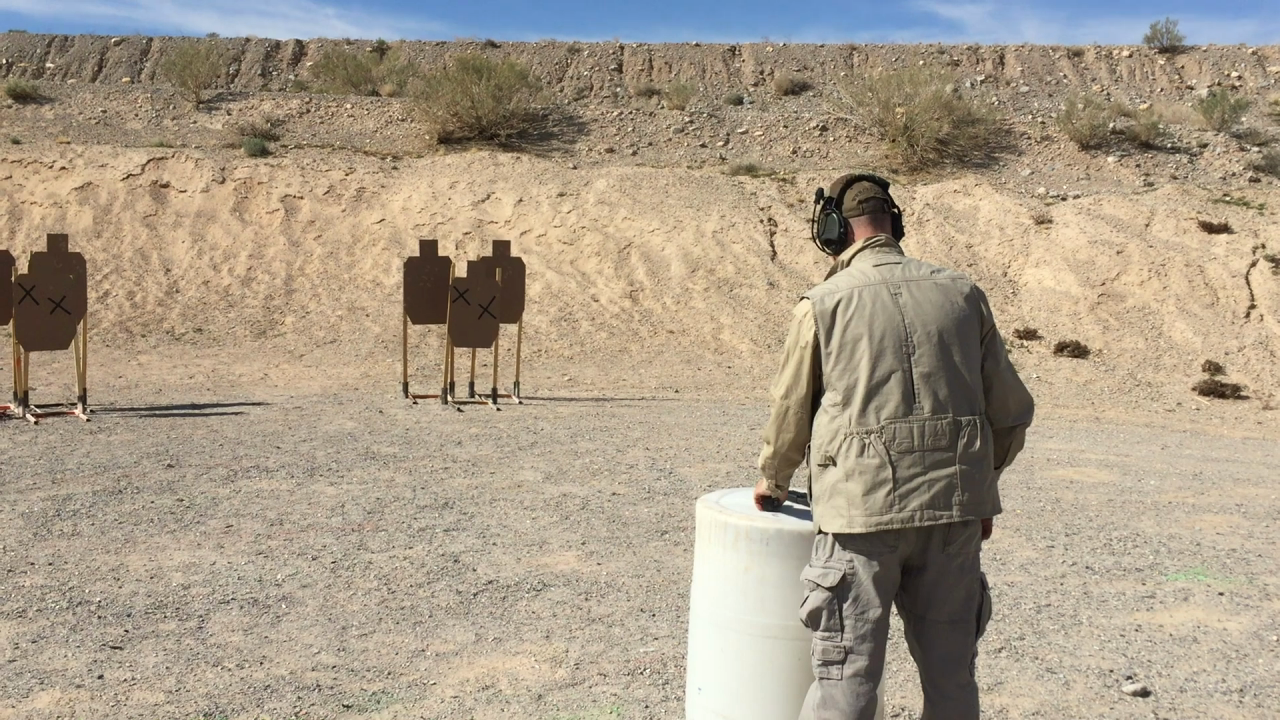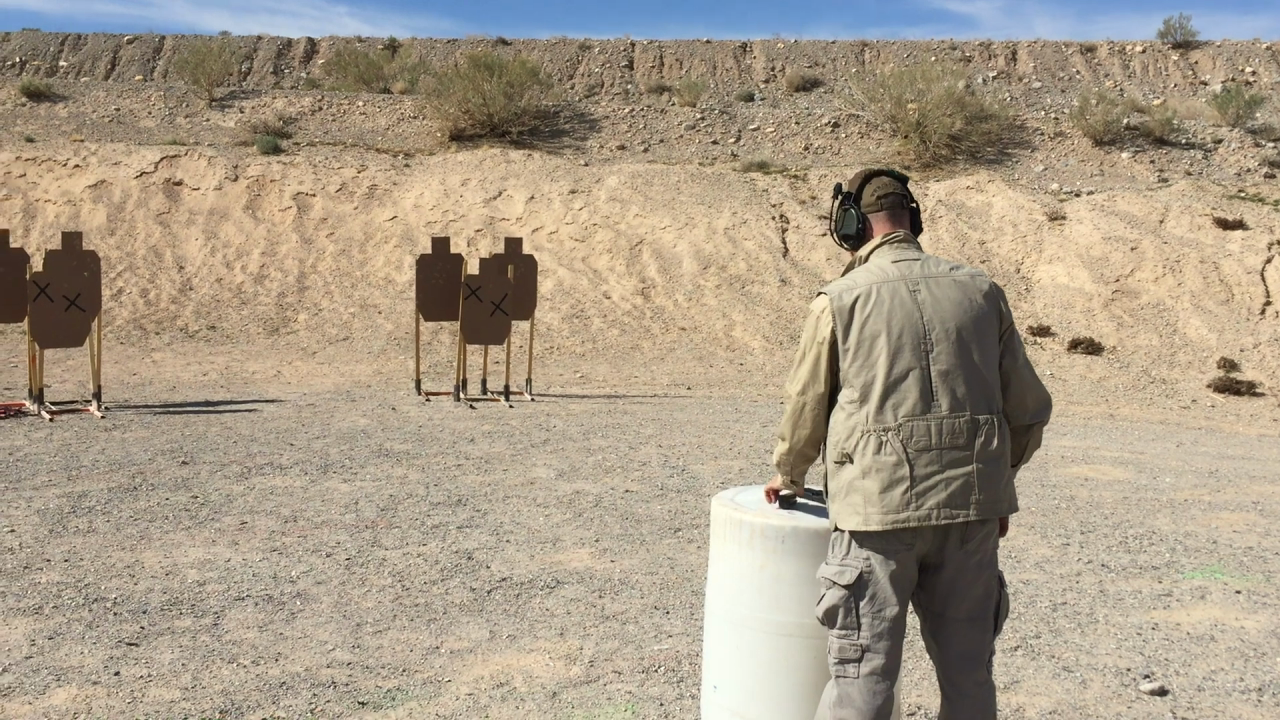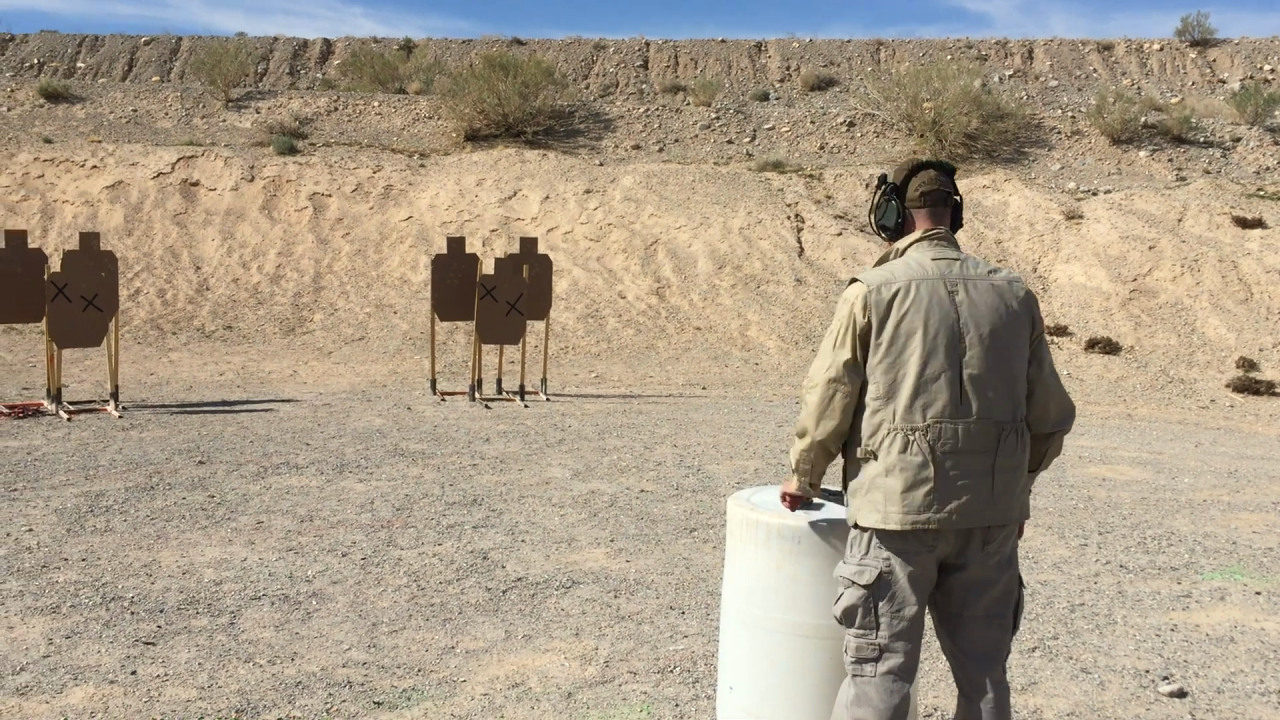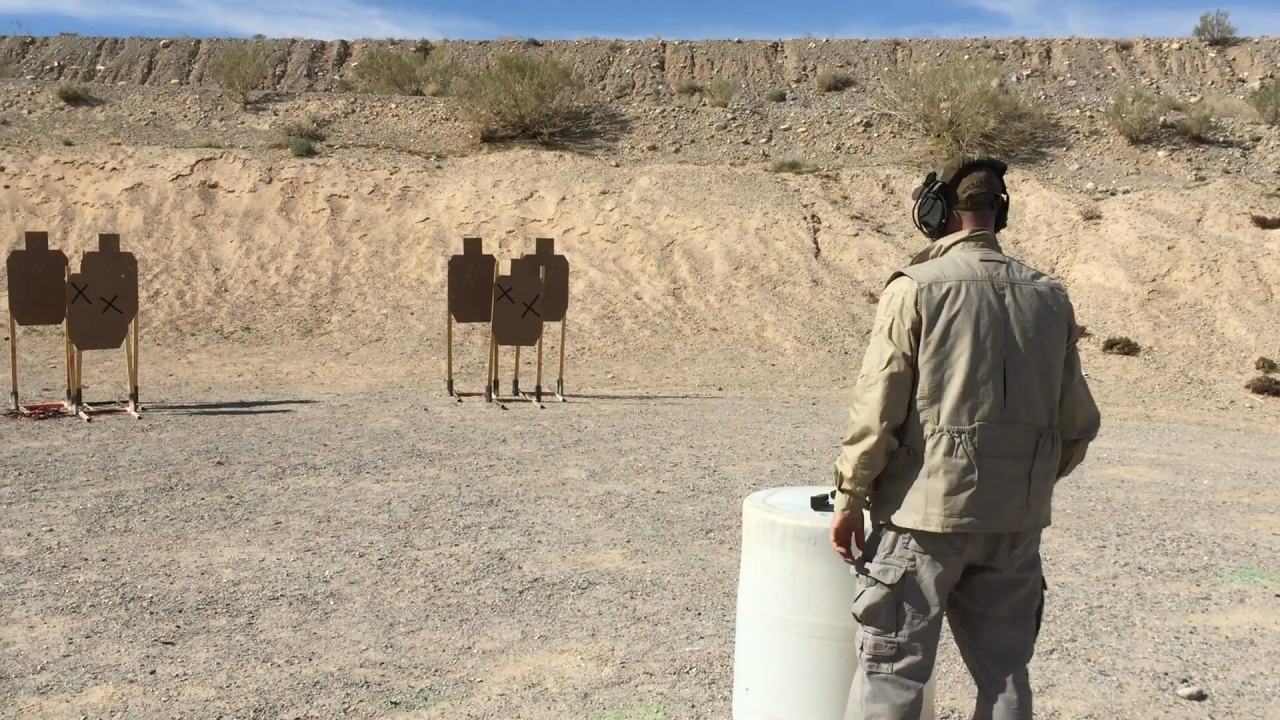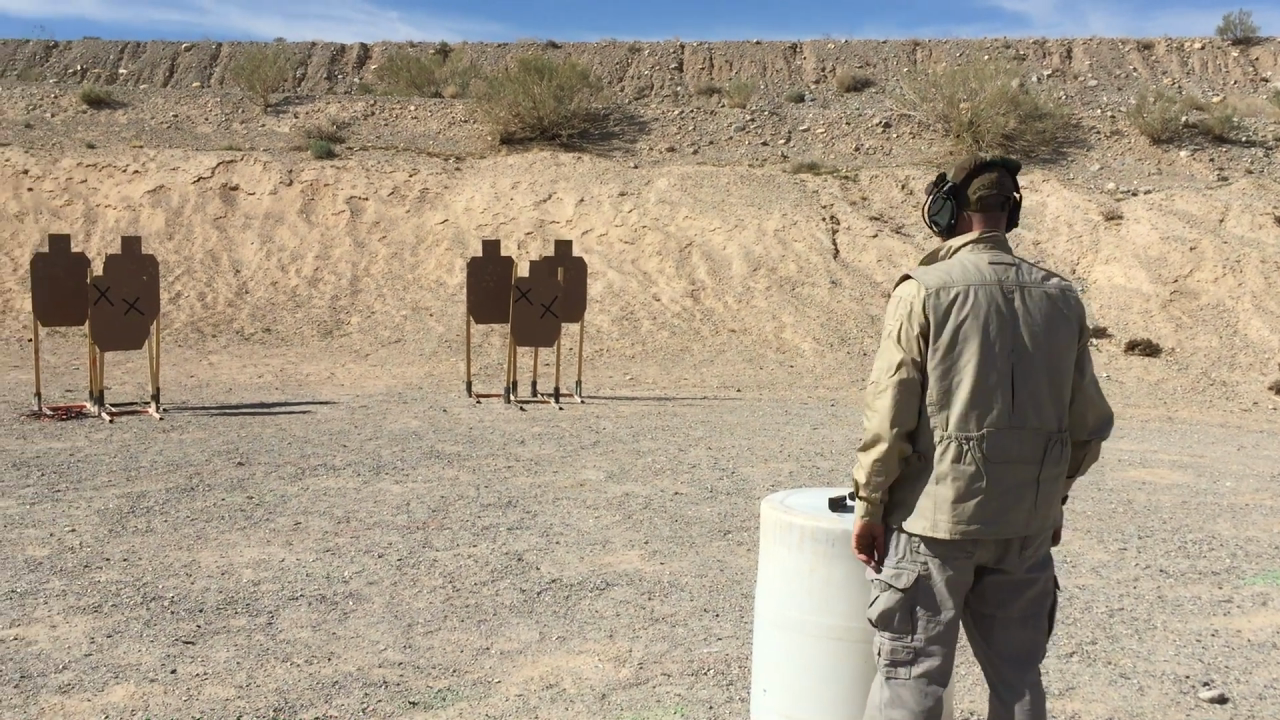
dt=0.3s
person 1, frame 1
left shoulder: (822, 305)
right shoulder: (961, 293)
left elbow: (790, 411)
right elbow: (1010, 409)
left wrist: (771, 483)
right wrist: (980, 486)
left hip: (862, 511)
right hip: (954, 509)
left knee: (845, 672)
right knee: (949, 670)
person 1, frame 2
left shoulder: (839, 301)
right shoulder: (980, 289)
left elbow: (805, 408)
right elbow: (1027, 406)
left wrist: (787, 475)
right wrist: (996, 480)
left hip: (880, 507)
right hip: (970, 507)
left knee: (863, 669)
right knee: (967, 667)
person 1, frame 3
left shoulder: (872, 292)
right shoulder: (1013, 293)
left elbow: (827, 402)
right elbow: (1050, 415)
left wrist: (803, 475)
right wrist: (1014, 488)
left hip: (899, 506)
right hip: (989, 513)
left knee: (879, 670)
right knee: (982, 671)
person 1, frame 4
left shoulder: (916, 288)
right shoulder: (1049, 297)
left elbow: (876, 408)
right elbow: (1076, 421)
left wrist: (849, 497)
left hip: (925, 510)
right hip: (1014, 517)
left knee: (891, 669)
right knee: (1003, 672)
person 1, frame 5
left shoulder: (925, 292)
right shoulder: (1061, 298)
left elbow: (889, 415)
right elbow: (1087, 423)
left wrist: (868, 505)
right wrist: (1053, 496)
left hip: (936, 515)
right hip: (1025, 521)
